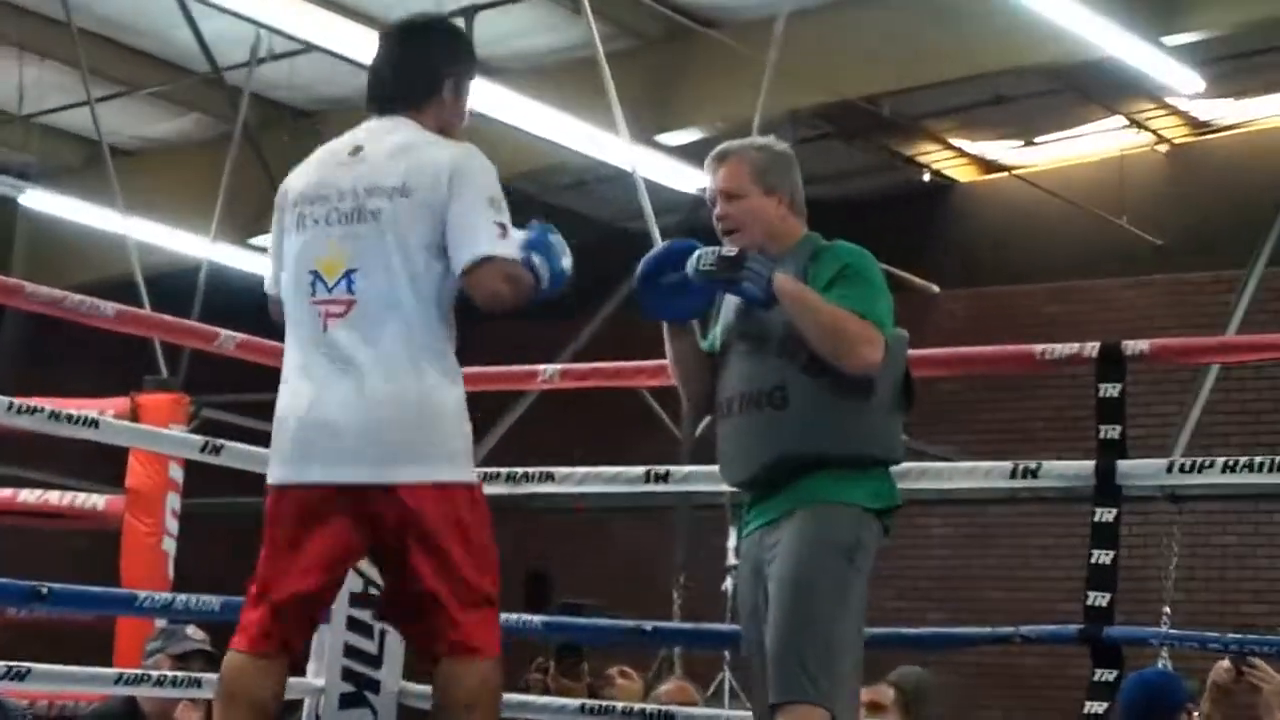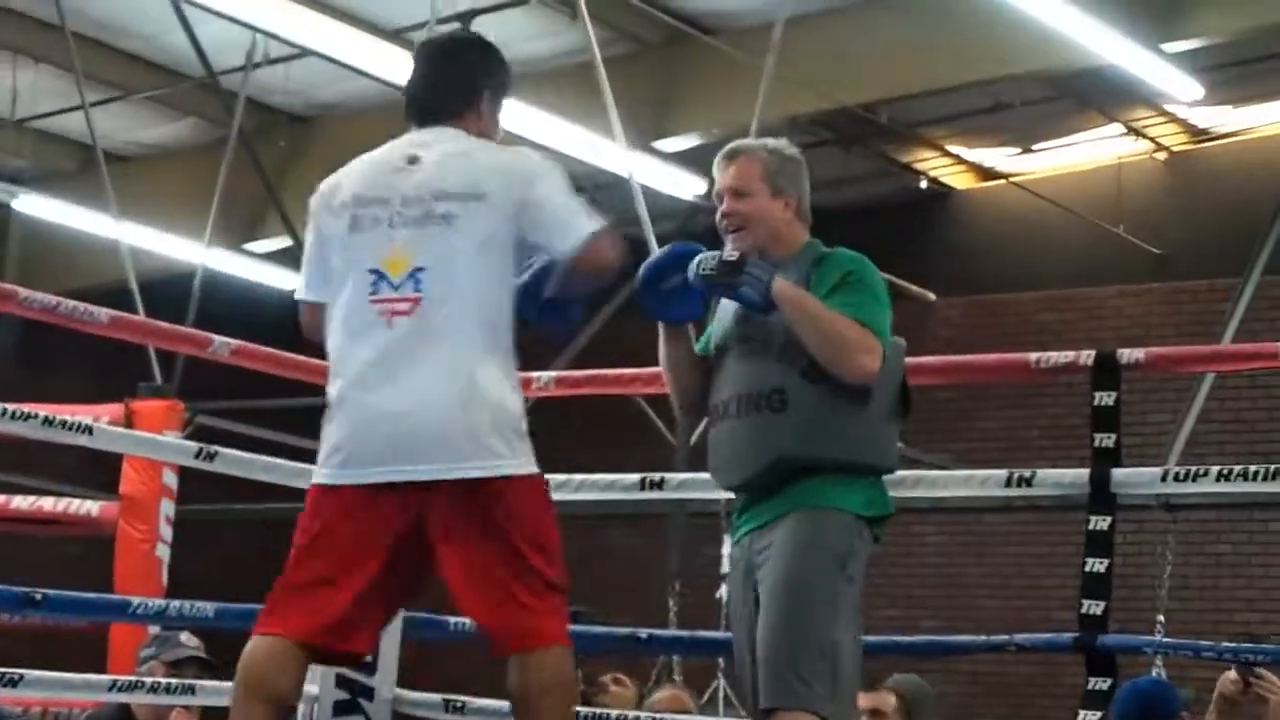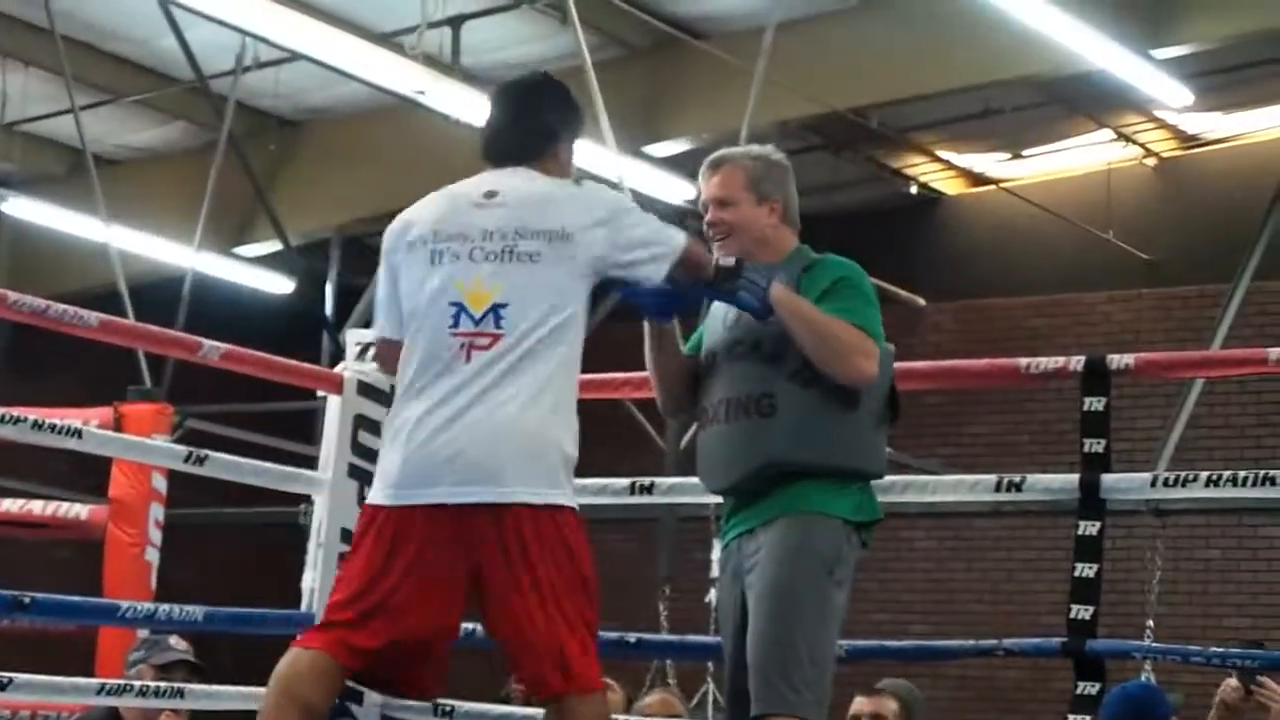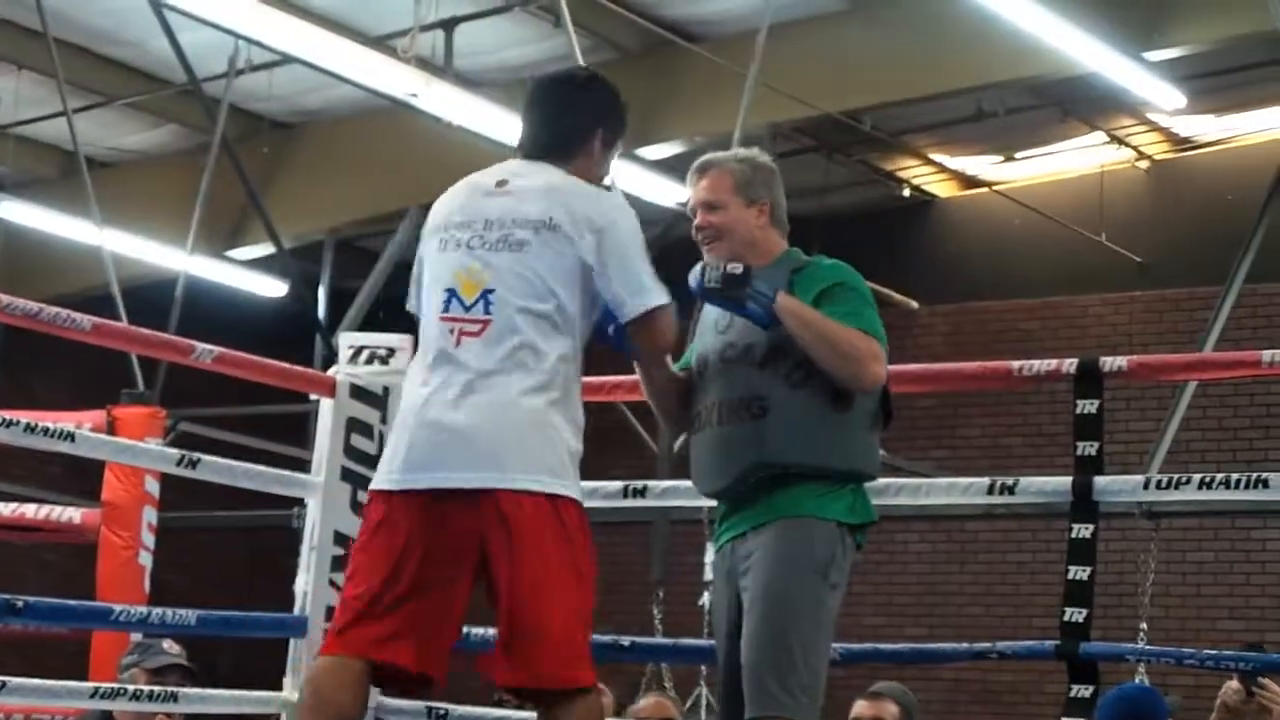
dt=0.2s
person 1, frame 1
left shoulder: (301, 180)
right shoulder: (455, 165)
right elbow: (492, 287)
right wrist: (533, 271)
left hip: (309, 442)
right hip: (416, 445)
left knee: (267, 632)
right knee: (467, 635)
person 1, frame 2
left shoulder: (340, 187)
right shoulder: (514, 169)
left elbow: (313, 321)
right elbow: (599, 258)
right wrist: (556, 281)
left hip: (360, 443)
right hip: (474, 443)
left knee: (293, 625)
right knee: (537, 629)
person 1, frame 3
left shoulder: (414, 222)
right shoulder: (592, 211)
left elbow: (391, 358)
right elbow: (697, 262)
left hip: (416, 472)
right hip: (527, 476)
left knee: (332, 643)
person 1, frame 4
left shoulder: (450, 205)
right shoulder: (599, 211)
right elbow: (655, 342)
right wrist: (662, 312)
left hip: (419, 452)
right hip: (526, 461)
left knee: (356, 639)
person 2, frame 1
left shoulder: (840, 263)
right shoulder: (736, 292)
left elbow: (863, 352)
right elbow: (700, 401)
left wrist: (776, 282)
right wrist: (676, 320)
left hip: (829, 497)
right hip: (761, 508)
person 2, frame 2
left shoulder: (841, 271)
right shoulder: (734, 295)
left elbow: (861, 360)
right elbow: (692, 404)
left wrist: (775, 288)
right wrist: (673, 321)
left hip: (822, 502)
right hip: (753, 513)
person 2, frame 3
left shoulder: (831, 277)
right shoulder: (726, 299)
left elbow: (862, 363)
right elbow: (677, 401)
left wrist: (771, 293)
right wrist: (659, 319)
left hip: (811, 508)
right hip: (742, 518)
person 2, frame 4
left shoulder: (823, 279)
right shoulder: (718, 305)
left elbow: (869, 368)
right elbow: (683, 409)
left wrist: (775, 301)
left hip: (804, 510)
right hip: (735, 522)
